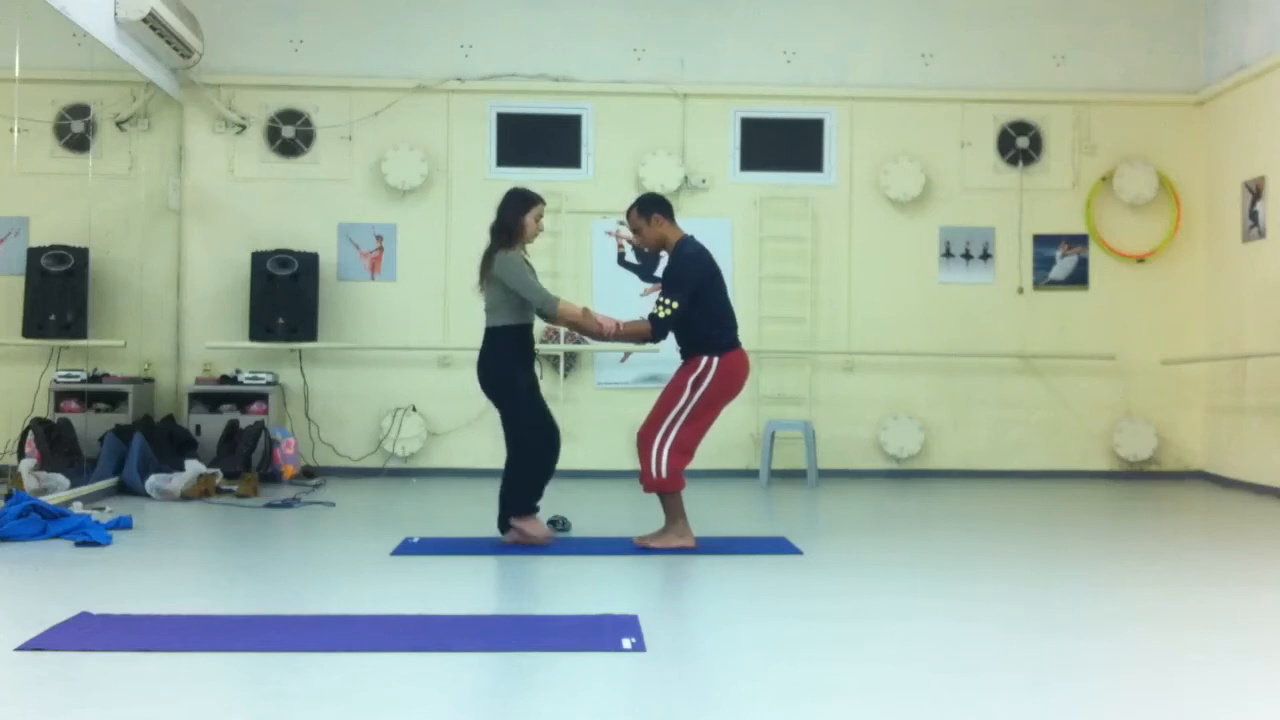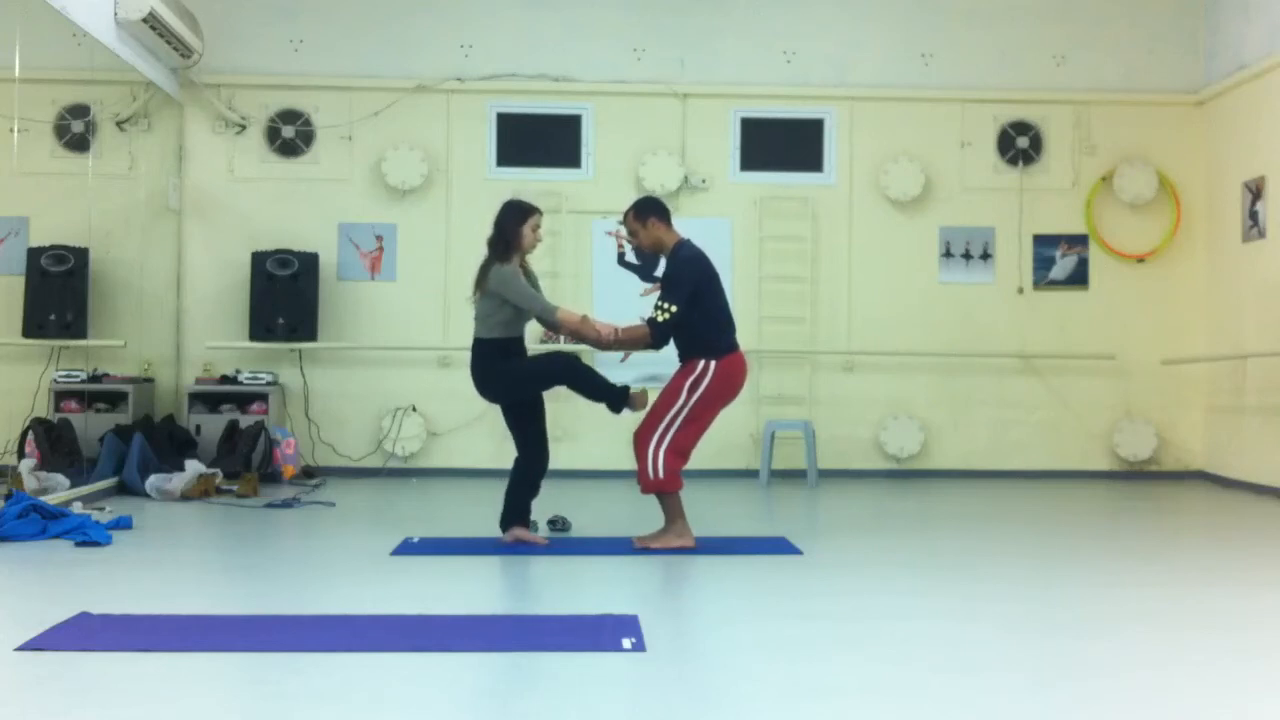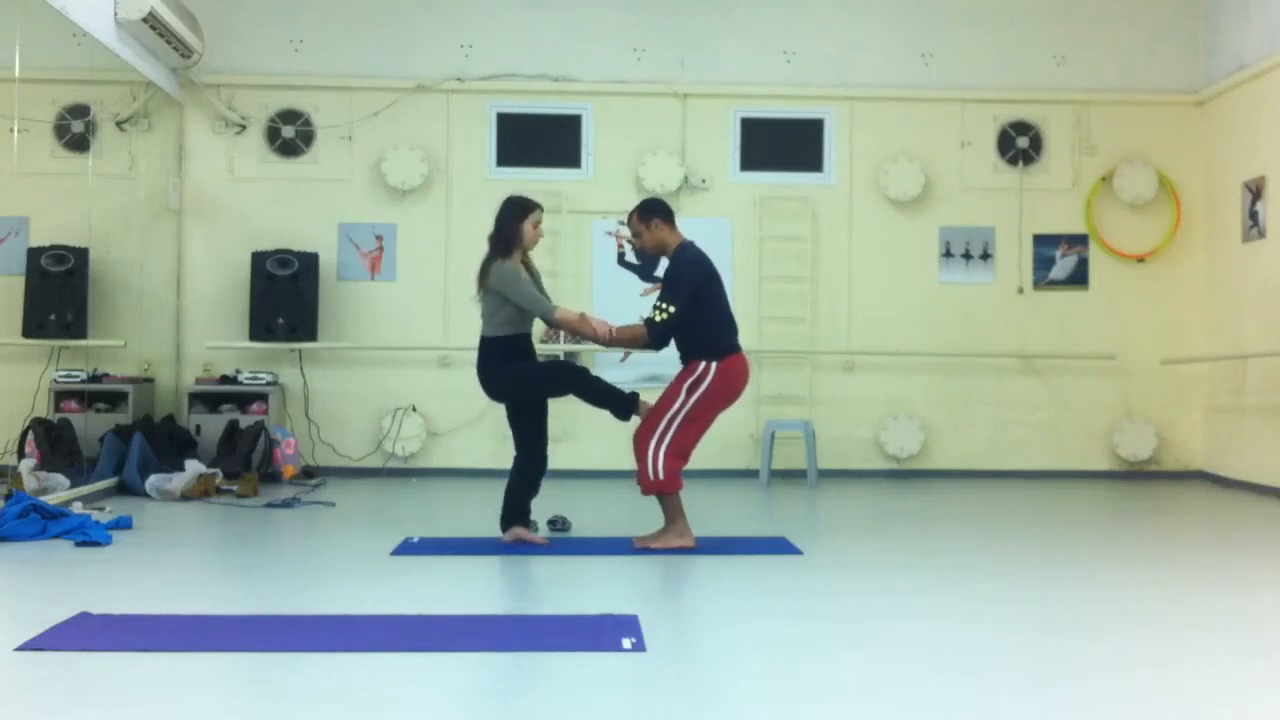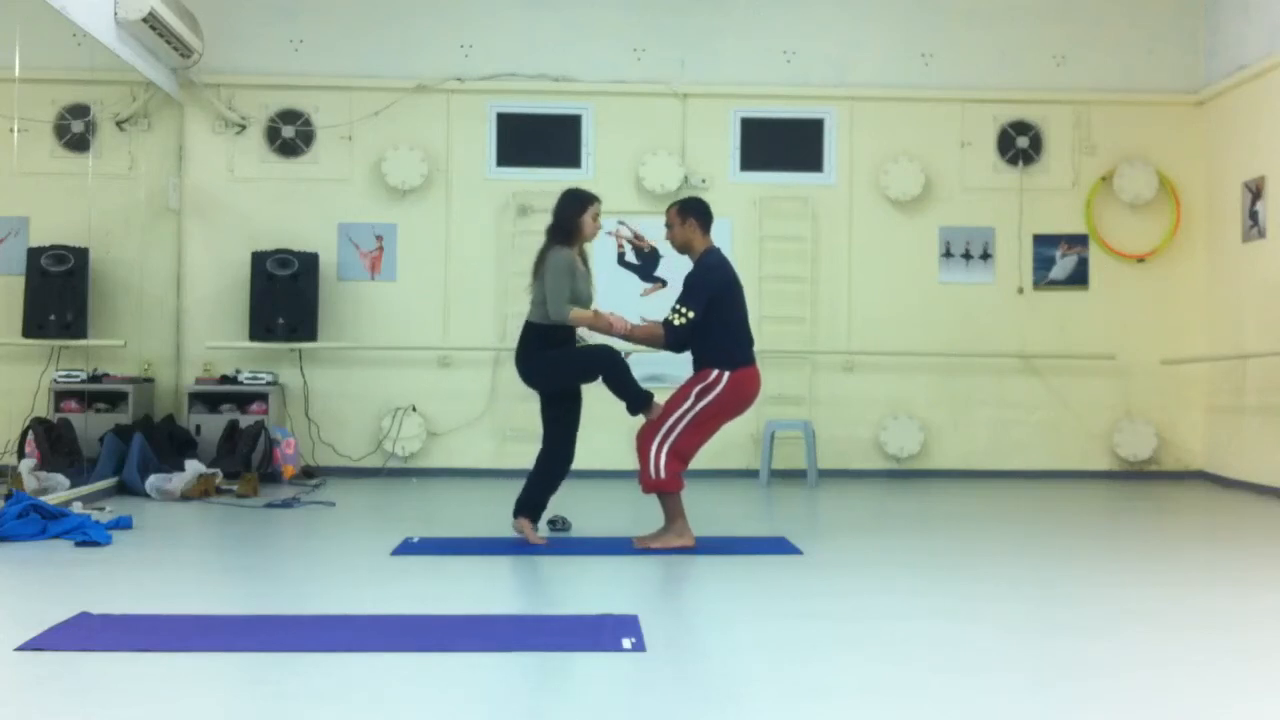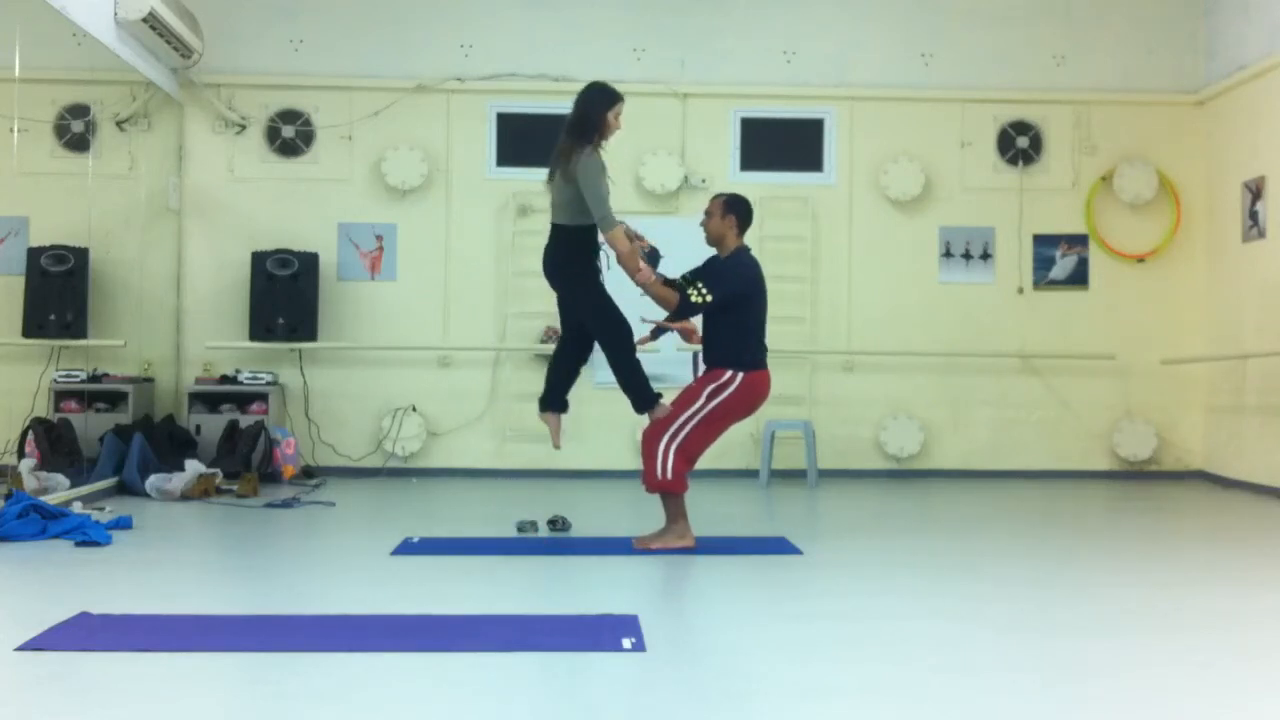
dt=1s
person 1, frame 1
left shoulder: (518, 261)
right shoulder: (504, 260)
left elbow: (543, 310)
right elbow: (544, 300)
left wrist: (585, 324)
right wrist: (591, 317)
left hip: (516, 359)
right hip: (500, 360)
left knee: (524, 444)
right knee: (544, 435)
left ankle: (512, 524)
right ankle: (521, 512)
person 1, frame 2
left shoulder: (523, 272)
right shoulder: (499, 272)
left elbow: (547, 319)
right elbow: (544, 309)
left wrist: (586, 332)
right wrist: (589, 324)
left hip: (513, 365)
right hip: (492, 367)
left knee: (535, 451)
right knee: (564, 365)
left ankle: (514, 524)
right ankle: (624, 399)
person 1, frame 3
left shoulder: (527, 268)
right shoulder: (501, 269)
left elbow: (548, 314)
right elbow: (544, 309)
left wrist: (586, 329)
right wrist: (588, 321)
left hip: (521, 362)
right hip: (499, 366)
left knee: (534, 451)
right knee: (569, 375)
left ankle: (514, 524)
right ankle: (637, 407)
person 1, frame 4
left shoulder: (578, 258)
right shoulder: (559, 257)
right elbow: (559, 312)
left wrist: (607, 321)
right wrist: (603, 321)
left hip: (557, 353)
right hip: (538, 355)
left knee: (560, 445)
right knee: (607, 359)
left ankle: (526, 517)
right ankle: (646, 408)
person 1, frame 5
left shoulder: (575, 154)
right shoulder: (585, 159)
right elbow: (602, 217)
left wrist: (625, 241)
right wrist: (632, 261)
left hip: (569, 255)
right hip: (572, 258)
left knee: (578, 336)
right knee: (616, 333)
left ankle: (551, 407)
right ankle: (651, 406)
person 2, frame 1
left shoulder: (687, 259)
right shoulder: (685, 257)
left elbow: (659, 325)
right elbow: (663, 326)
left wrist: (610, 329)
right wrist: (613, 330)
left hip: (715, 365)
right hip: (710, 363)
left knee: (658, 442)
right knee: (656, 440)
left ankle: (679, 530)
right ankle: (675, 527)
person 2, frame 2
left shoulder: (684, 262)
right shoulder: (684, 259)
left elbow: (659, 330)
right elbow: (662, 332)
left wrist: (610, 336)
right wrist: (614, 339)
left hip: (713, 368)
right hip: (711, 365)
left knee: (655, 442)
right knee: (653, 440)
left ankle: (679, 530)
right ankle: (674, 527)
person 2, frame 3
left shoulder: (686, 264)
right shoulder: (687, 261)
left elbow: (656, 331)
right elbow: (661, 334)
left wrist: (606, 334)
right wrist: (612, 336)
left hip: (714, 370)
right hip: (715, 367)
left knee: (655, 442)
right knee: (654, 440)
left ankle: (679, 530)
right ankle: (675, 527)
person 2, frame 4
left shoulder: (706, 272)
right shoulder: (713, 266)
left elbow: (676, 337)
right elbow: (688, 332)
left wrist: (622, 331)
right wrist: (633, 328)
left hip: (726, 379)
right hip: (727, 376)
left knee: (657, 441)
right knee: (658, 440)
left ankle: (678, 530)
right ankle: (674, 527)
person 2, frame 5
left shoulder: (739, 268)
right shoulder: (721, 264)
left elbow: (684, 305)
right elbow: (676, 288)
left wrist: (641, 277)
left hip: (738, 379)
right hip: (730, 375)
left knee: (663, 439)
right knee: (665, 438)
left ankle: (680, 530)
right ankle: (675, 527)
